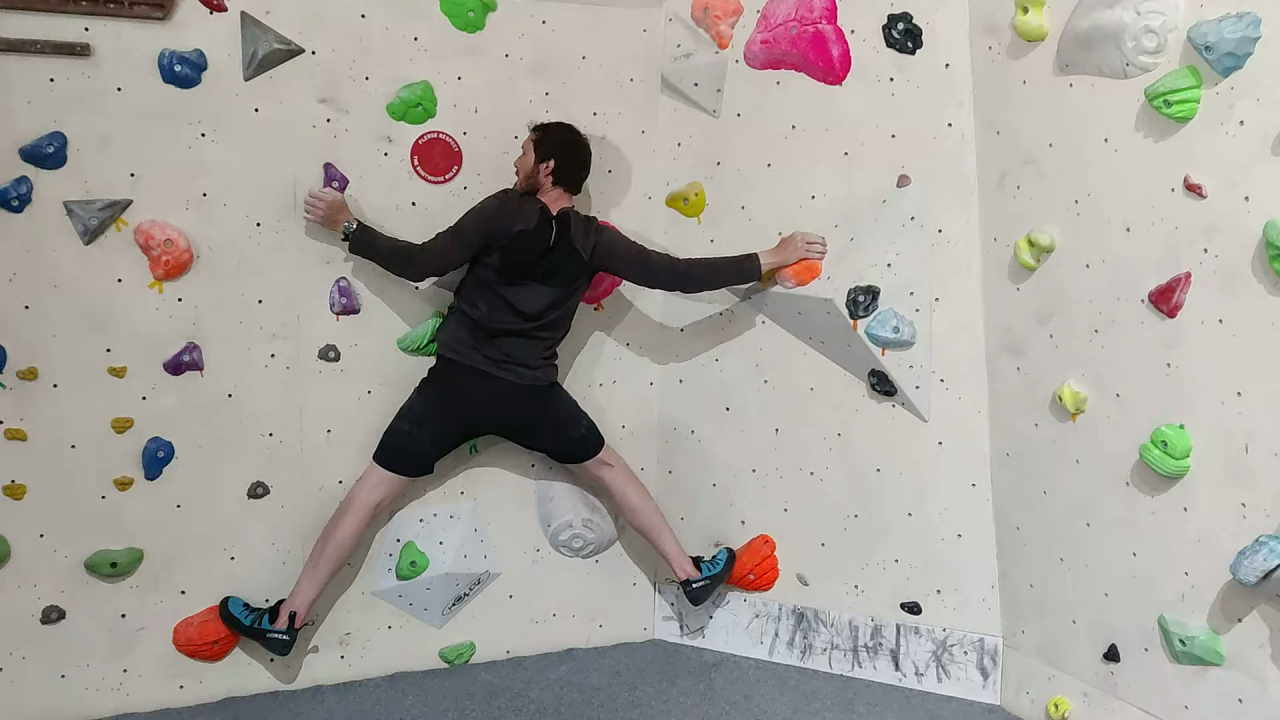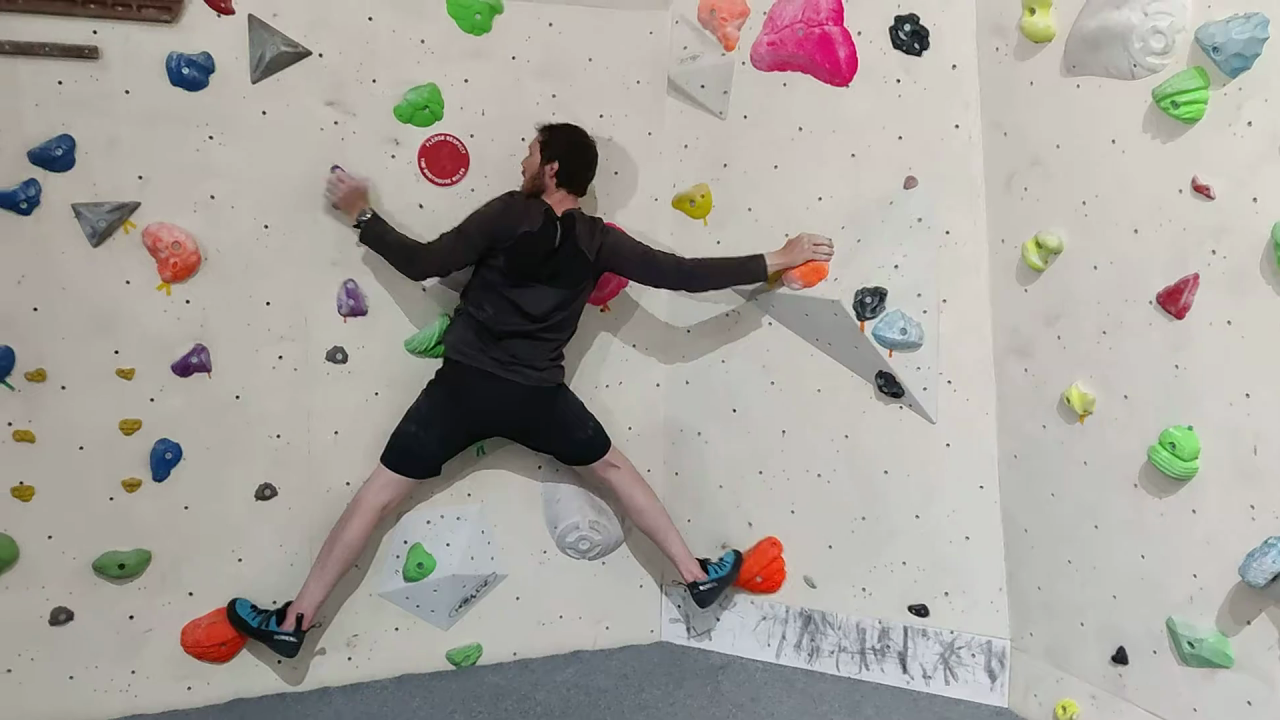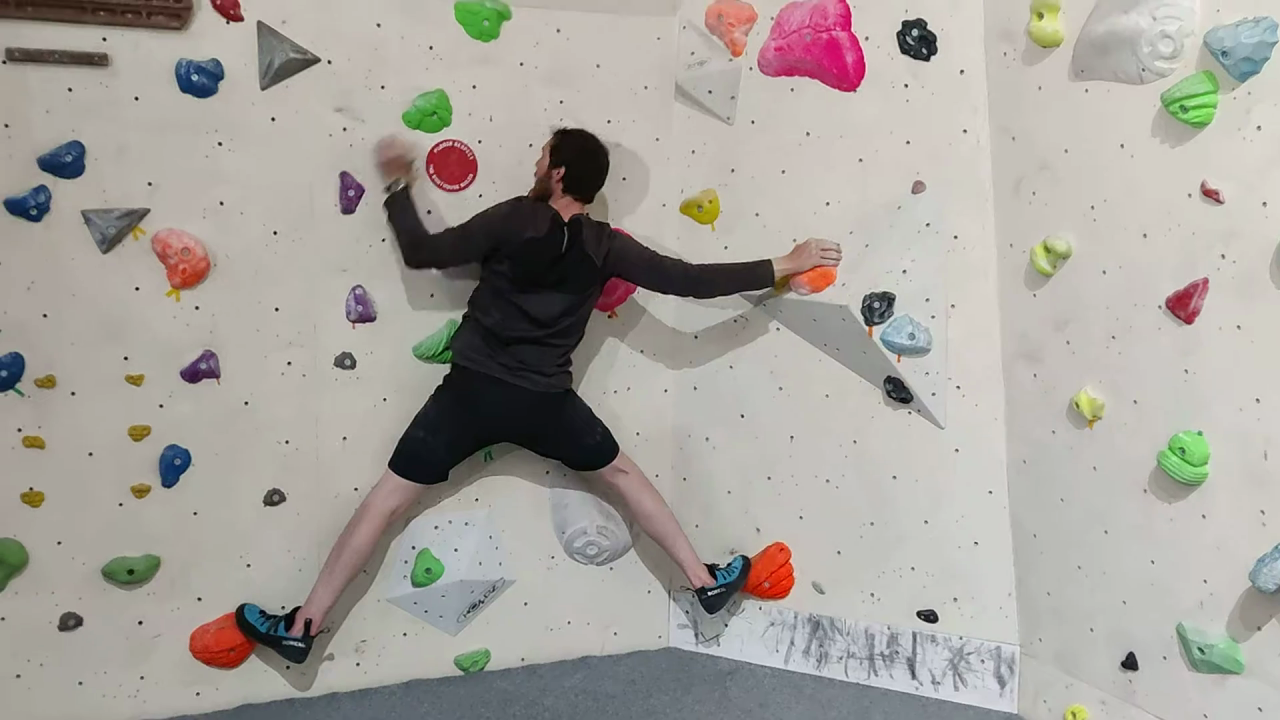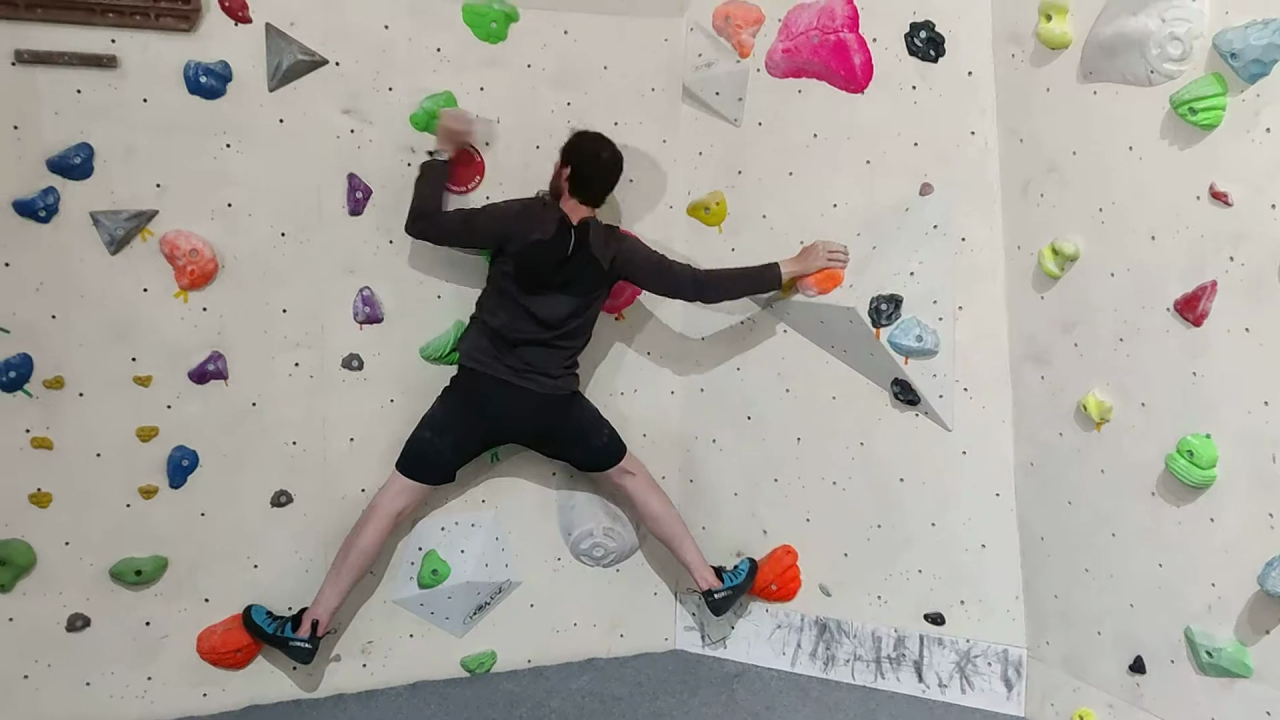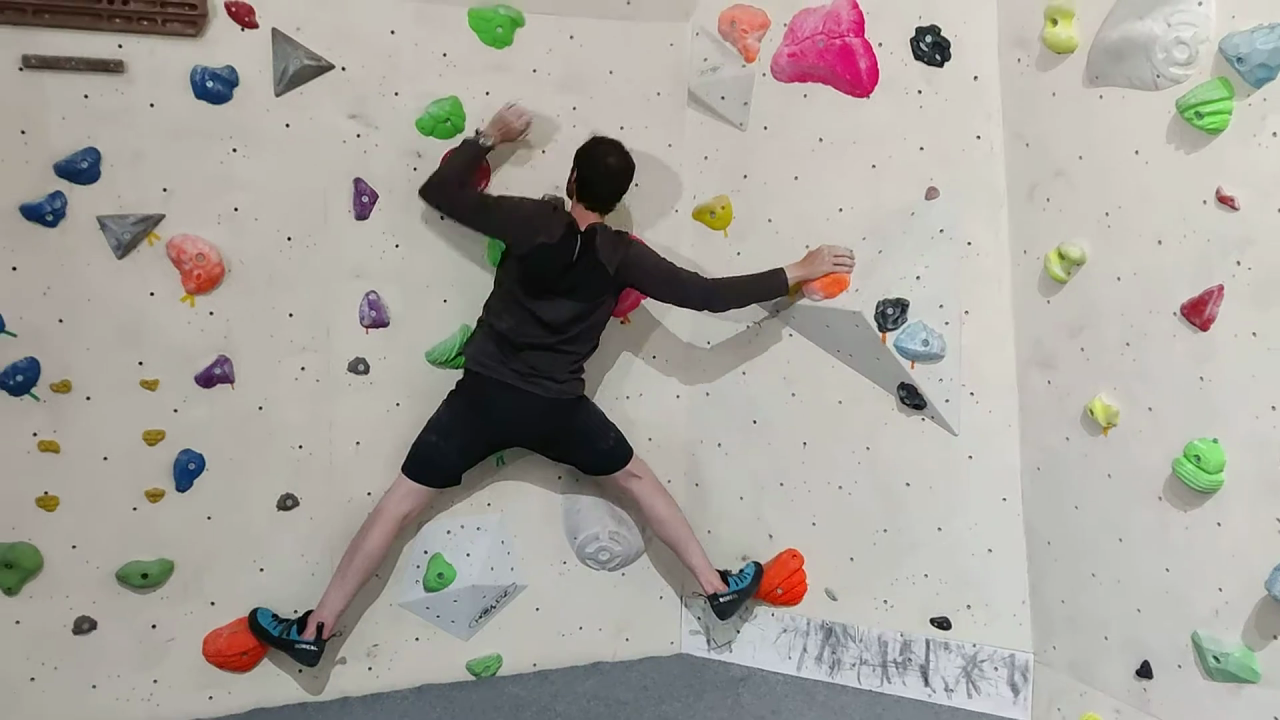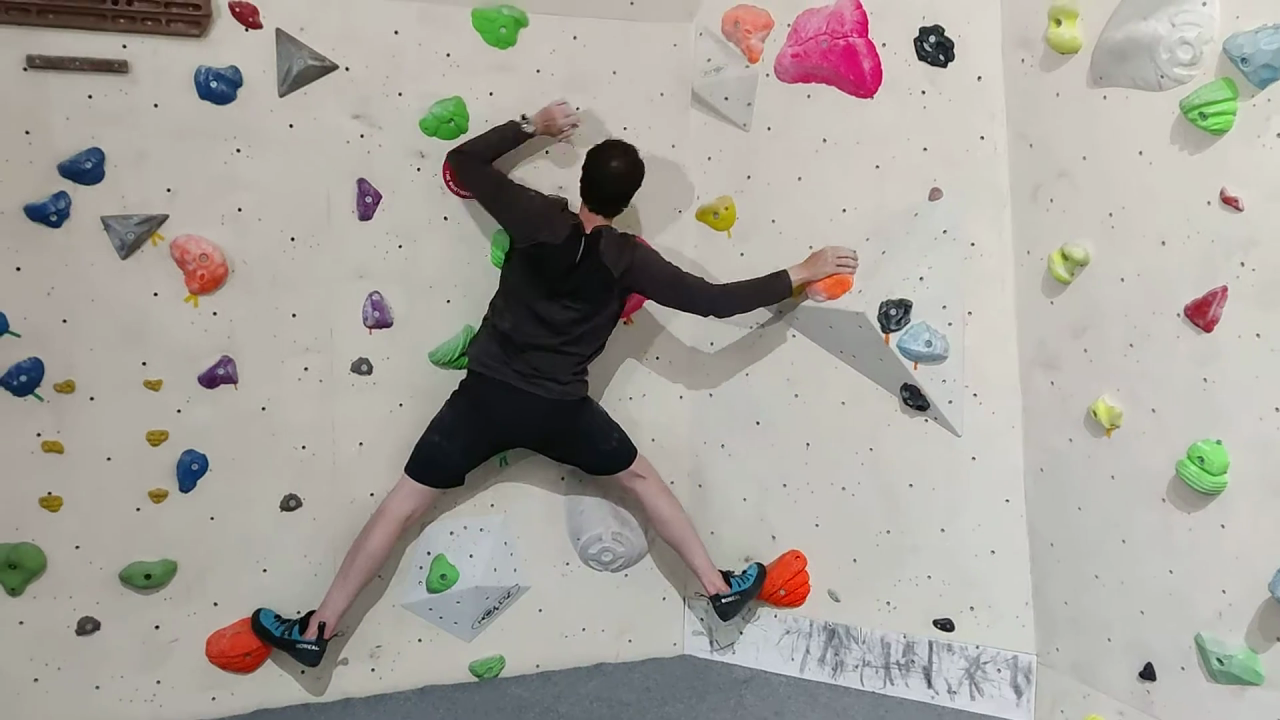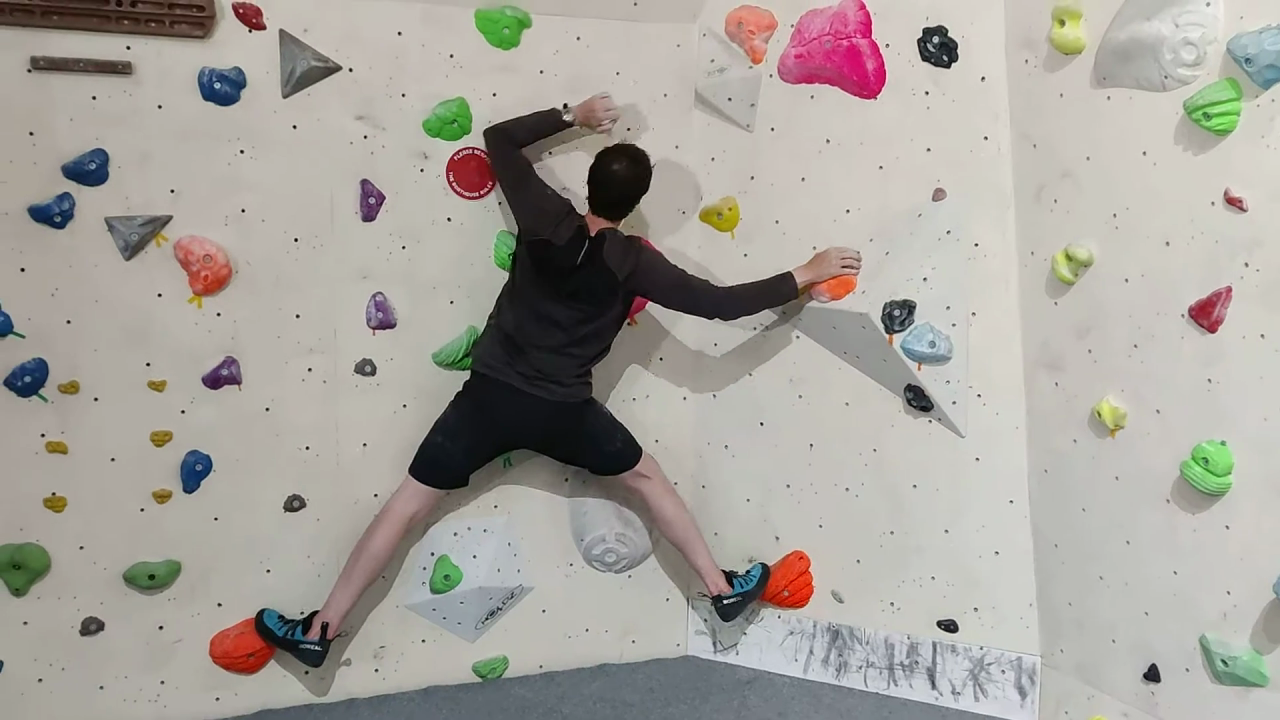
dt=0.1s
person 1, frame 1
left shoulder: (502, 212)
right shoulder: (592, 240)
left elbow: (416, 265)
right elbow: (679, 276)
left wrist: (346, 224)
right wrist: (770, 259)
left hip: (457, 382)
right hip: (530, 395)
left knee: (371, 492)
right knee: (607, 466)
left ankle: (286, 619)
right ankle: (690, 574)
person 1, frame 2
left shoulder: (507, 213)
right shoulder: (597, 240)
left elbow: (421, 263)
right elbow: (685, 275)
left wrist: (362, 215)
right wrist: (776, 260)
left hip: (464, 384)
right hip: (536, 396)
left knee: (378, 494)
right knee: (614, 468)
left ankle: (293, 621)
right ankle: (696, 576)
person 1, frame 3
left shoulder: (514, 219)
right shoulder: (604, 246)
left elbow: (420, 252)
right elbow: (692, 280)
left wrist: (396, 183)
right wrist: (783, 265)
left hip: (472, 391)
right hip: (544, 402)
left knee: (386, 498)
right knee: (623, 473)
left ankle: (303, 626)
right ankle: (704, 582)
person 1, frame 4
left shoulder: (521, 218)
right shoulder: (612, 249)
left elbow: (424, 226)
right elbow: (699, 286)
left wrist: (442, 151)
right wrist: (791, 268)
left hip: (478, 392)
right hip: (550, 404)
left knee: (394, 500)
right knee: (630, 475)
left ankle: (310, 627)
right ankle: (711, 585)
person 1, frame 5
left shoulder: (530, 221)
right shoulder: (622, 255)
left elbow: (438, 192)
right elbow: (709, 294)
left wrist: (490, 137)
right wrist: (797, 272)
left hip: (483, 394)
right hip: (557, 408)
left knee: (400, 503)
right knee: (636, 477)
left ankle: (315, 628)
right ankle: (716, 586)
person 1, frame 6
left shoulder: (537, 218)
right shoulder: (626, 257)
left elbow: (462, 163)
right elbow: (714, 300)
left wrist: (534, 125)
right wrist: (801, 274)
left hip: (487, 395)
right hip: (560, 409)
left knee: (403, 503)
right knee: (641, 476)
left ankle: (317, 629)
right ankle: (718, 587)
person 1, frame 7
left shoulder: (544, 219)
right shoulder: (632, 263)
left elbow: (501, 139)
right elbow: (719, 303)
left wrist: (574, 117)
right wrist: (804, 275)
left hip: (490, 396)
right hip: (563, 412)
left knee: (406, 503)
right knee: (647, 475)
left ankle: (319, 629)
right ankle: (721, 589)
